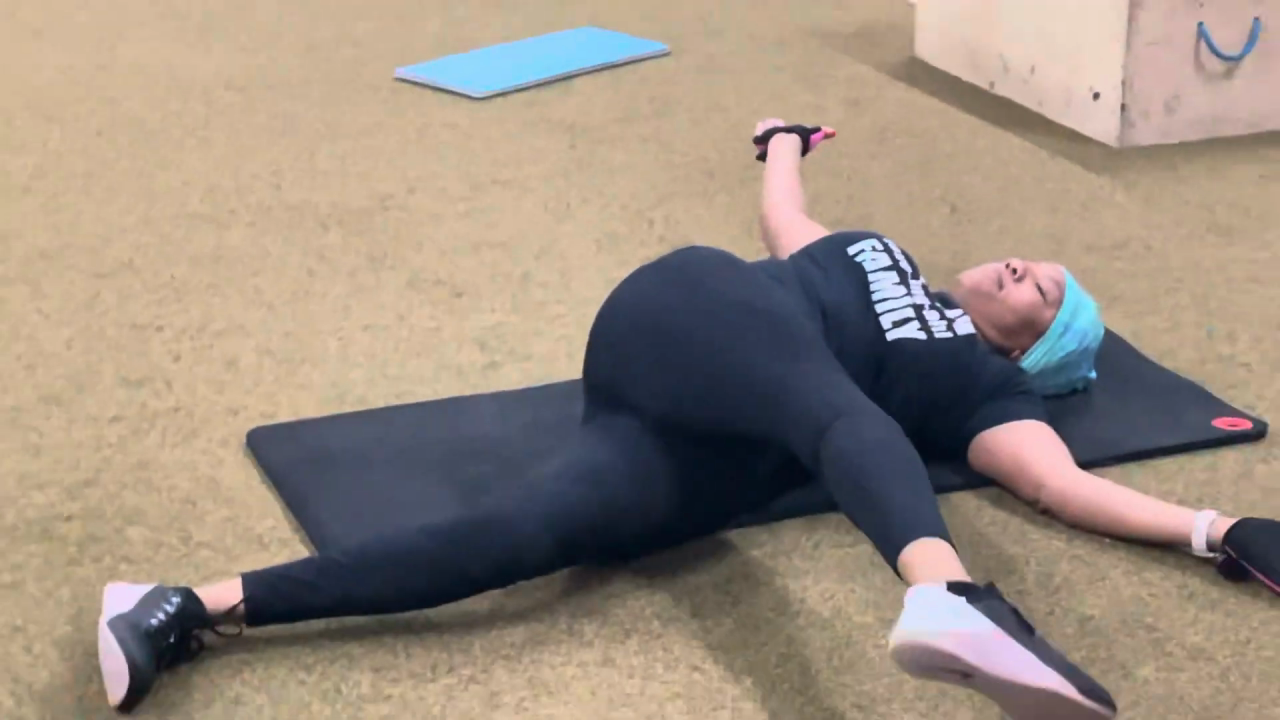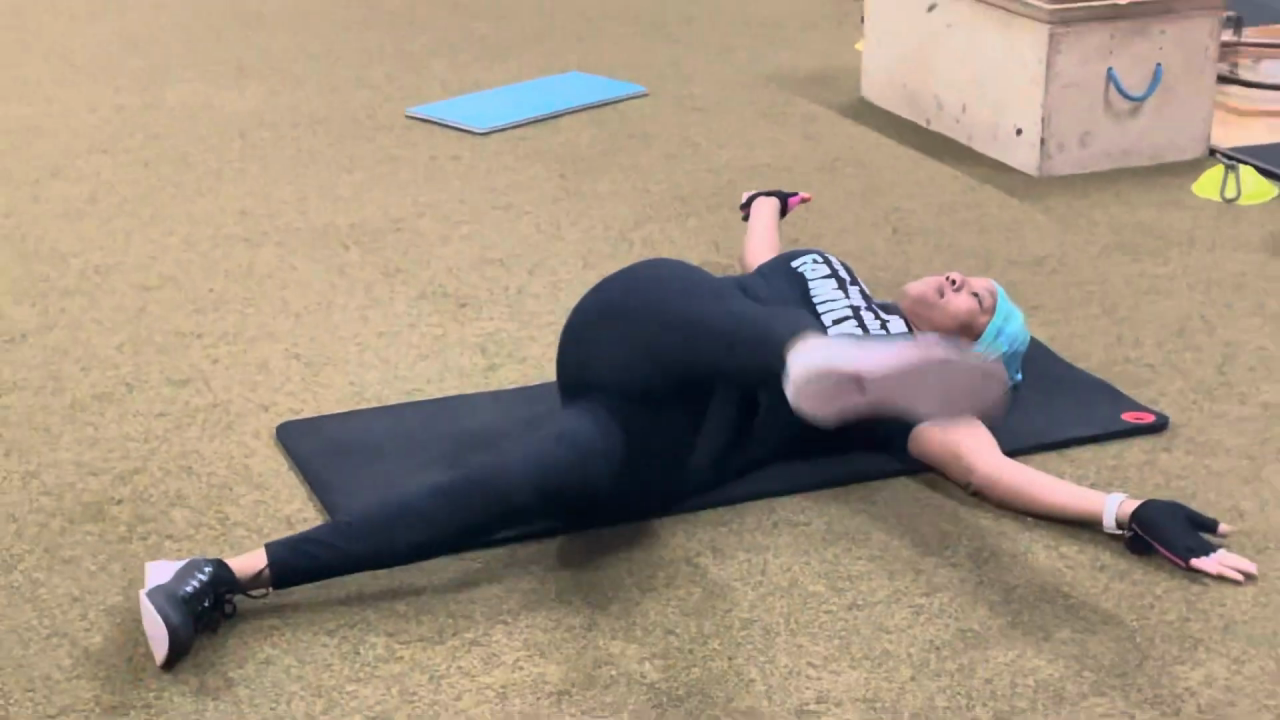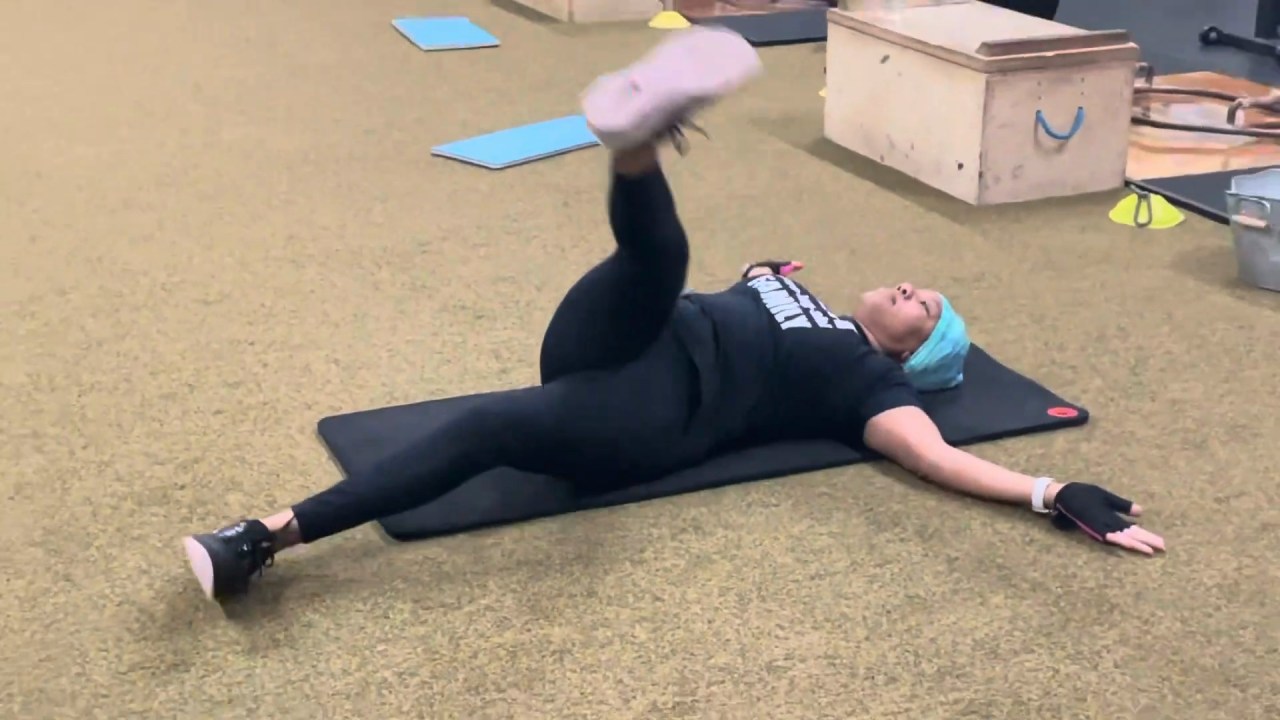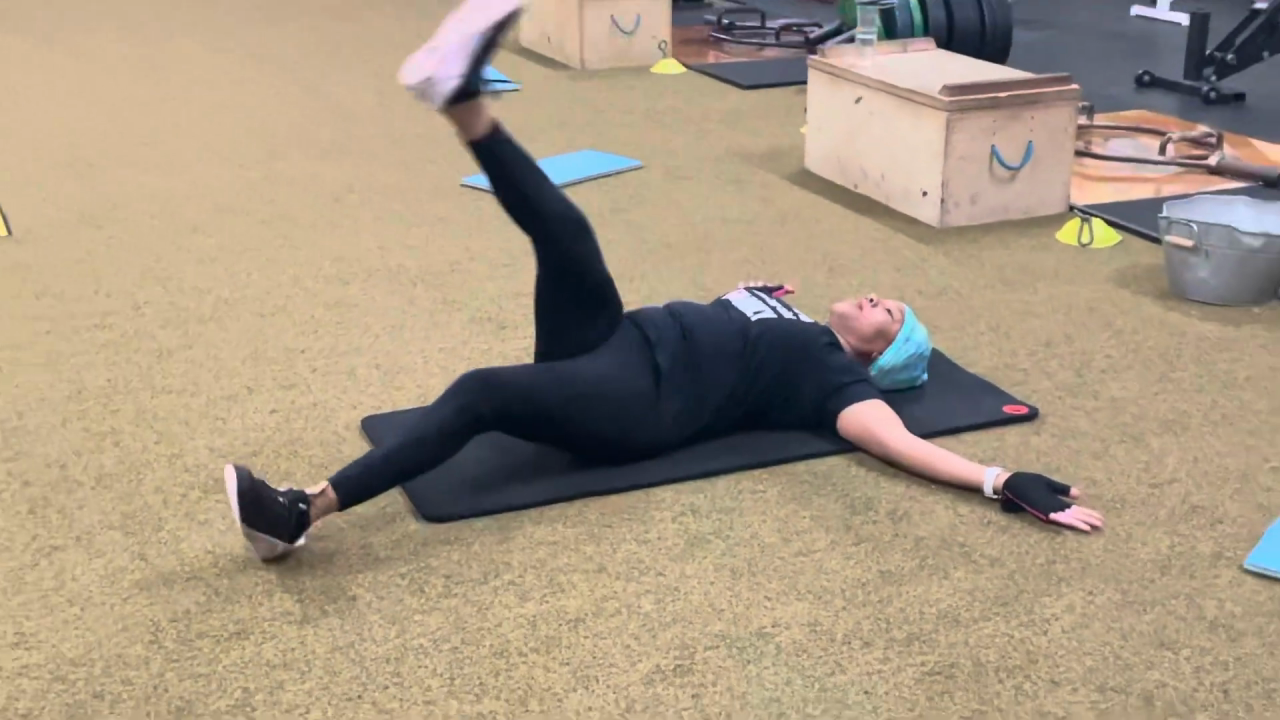
dt=0.3s
person 1, frame 1
left shoulder: (982, 383)
right shoulder: (863, 246)
left elbow: (1068, 488)
right elbow: (781, 223)
right wrist: (781, 146)
left hip: (702, 459)
right hip: (689, 306)
left knee: (530, 529)
right knee: (841, 414)
person 1, frame 2
left shoulder: (933, 389)
right shoulder: (834, 274)
left elbow: (997, 472)
right elbow: (756, 272)
left wrist: (1131, 512)
right wrist: (765, 209)
left hip: (667, 441)
right hip: (645, 322)
left knee: (516, 484)
left ankle: (228, 577)
person 1, frame 3
left shoulder: (866, 380)
right shoulder: (792, 279)
left elbow: (944, 459)
left wrist: (1060, 496)
right wrist: (753, 256)
left hip: (643, 416)
right hip: (611, 332)
left knee: (484, 430)
right knee: (657, 255)
left ankle: (263, 540)
right ankle: (641, 135)
person 1, frame 4
left shoulder: (837, 380)
right shoulder: (794, 323)
left elbow: (905, 447)
left wrist: (1008, 485)
right wrist: (752, 292)
left hip: (636, 404)
right hip: (615, 345)
left knee: (479, 396)
right knee: (564, 234)
left ankle: (299, 515)
